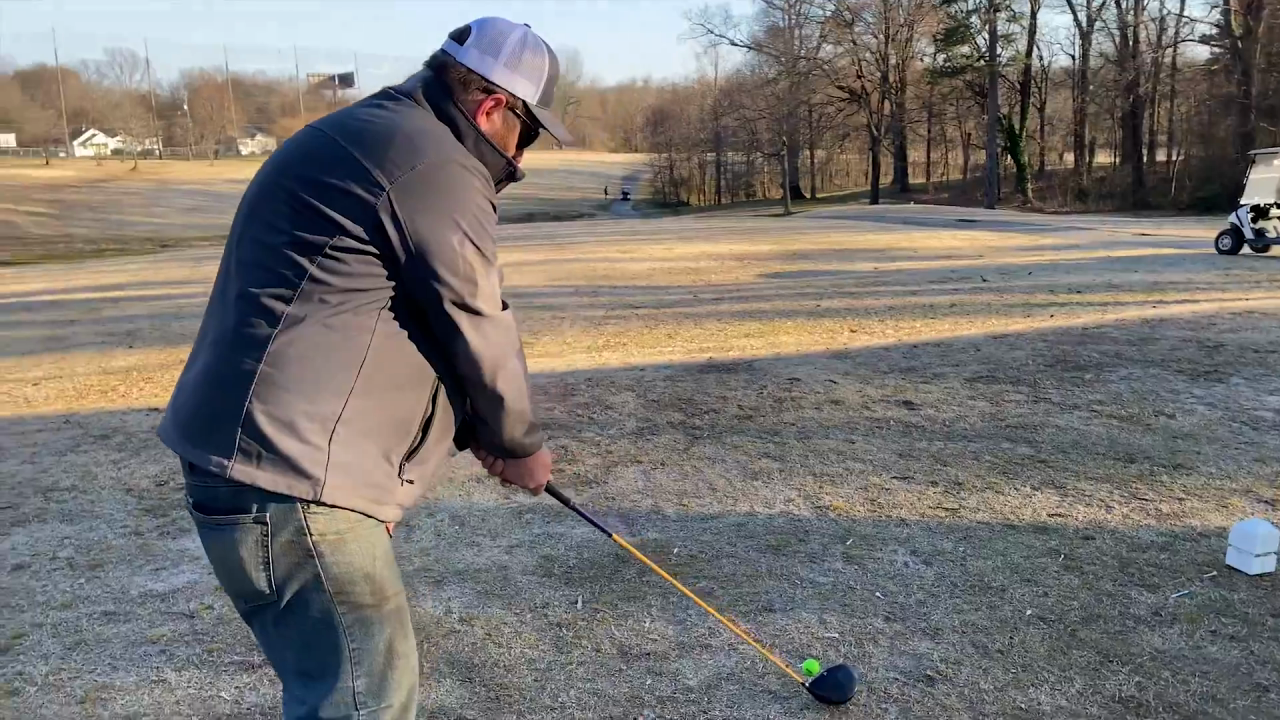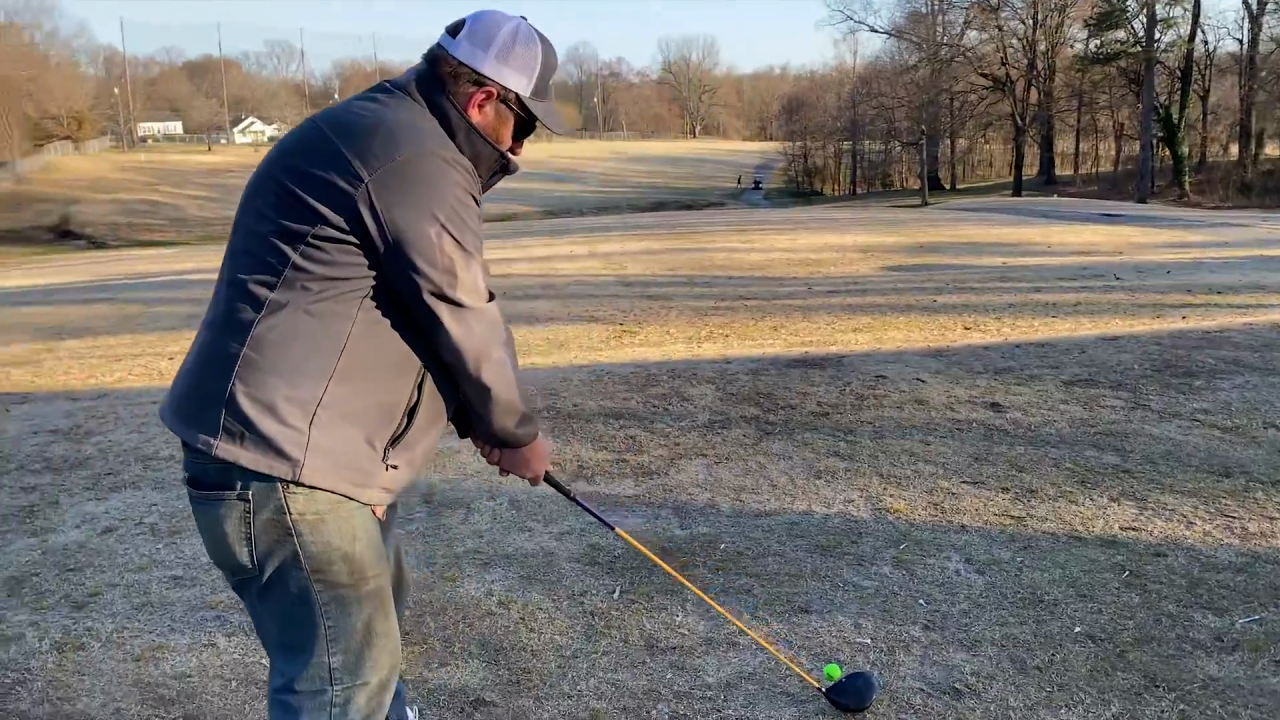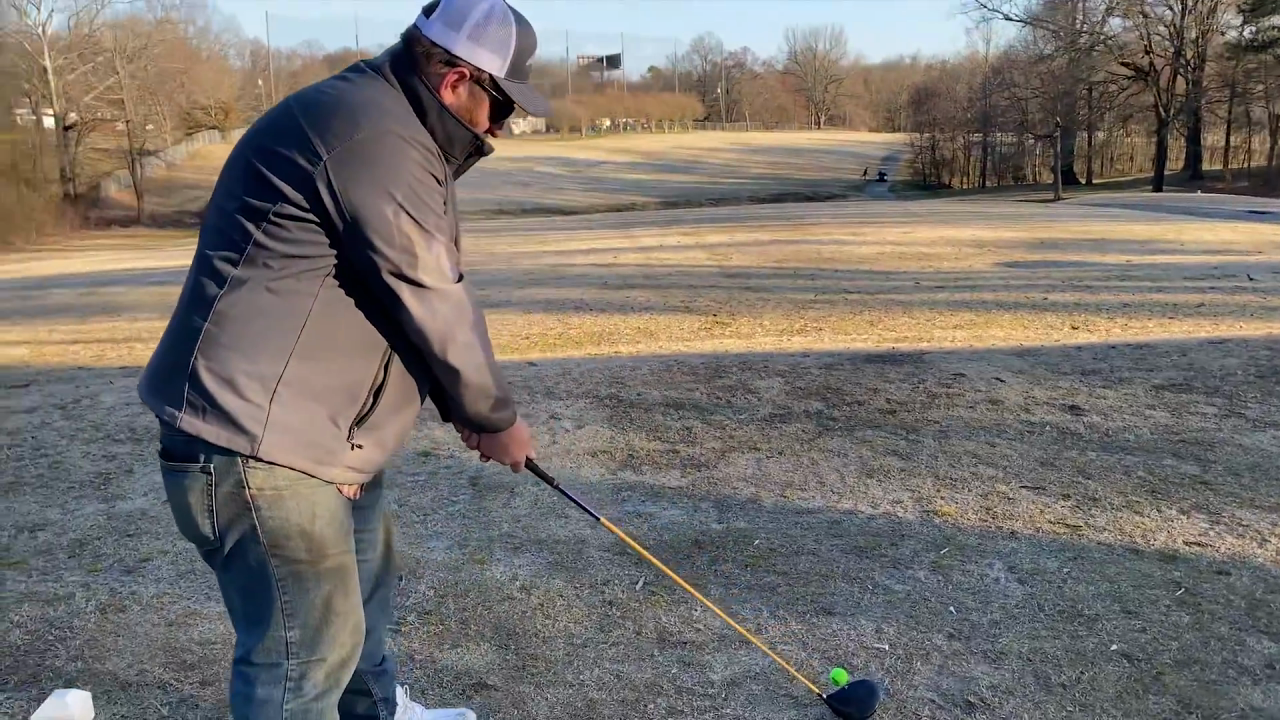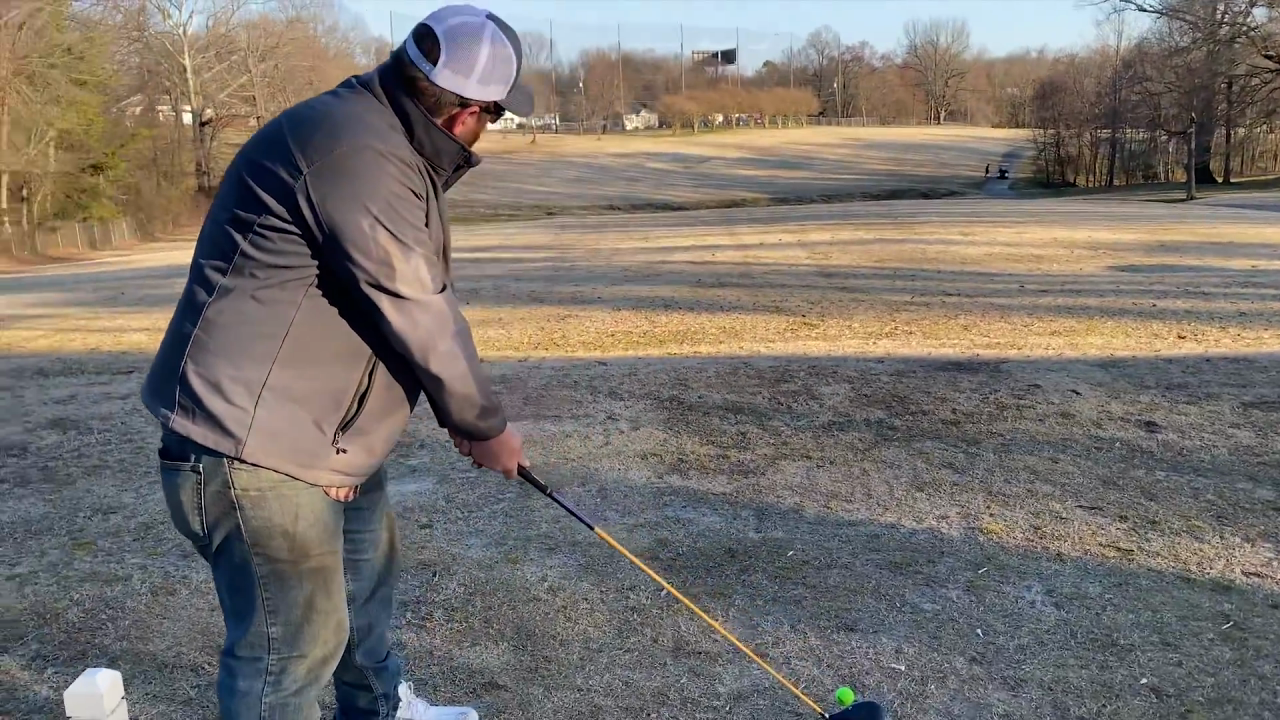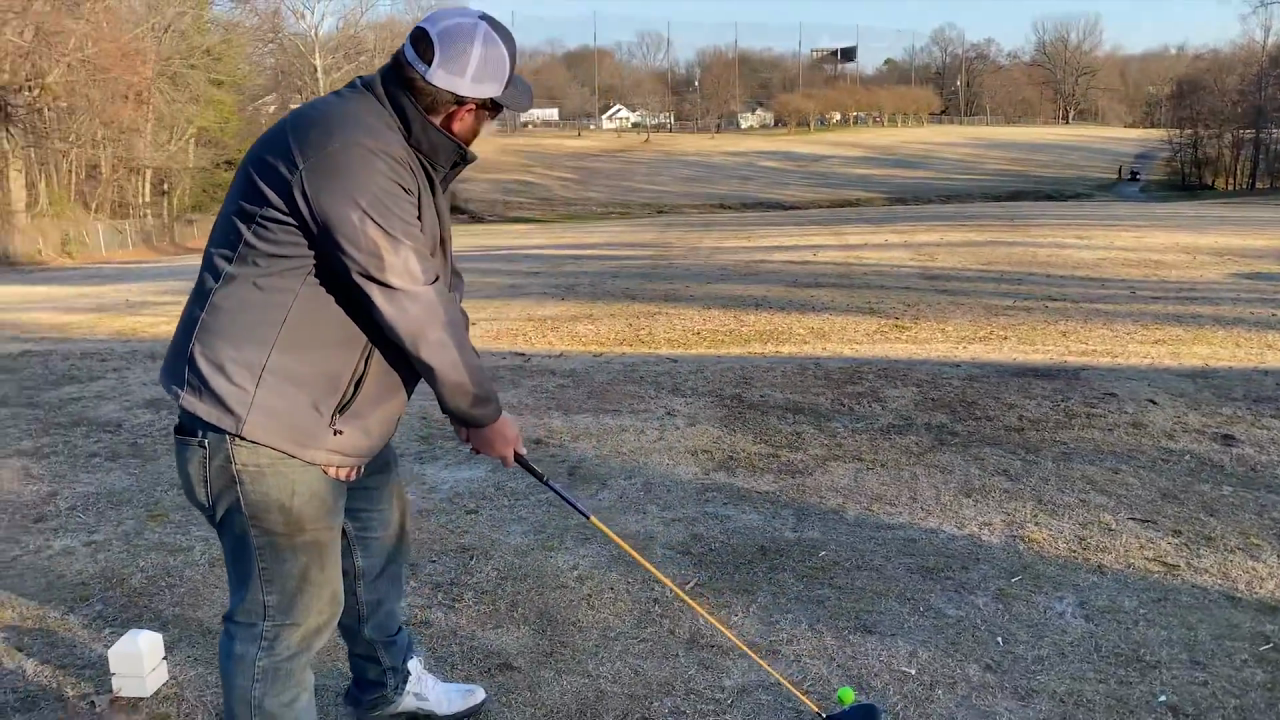
dt=0.5s
person 1, frame 1
right shoulder: (436, 168)
right elbow: (477, 331)
left wrist: (476, 433)
right wrist: (519, 442)
left hip: (269, 454)
right hip: (291, 477)
person 1, frame 2
left shoulder: (379, 130)
right shoulder: (418, 160)
left elbow: (420, 309)
right elbow: (463, 322)
left wrist: (478, 422)
right wrist: (516, 433)
left hip: (292, 441)
right hip: (283, 458)
left knee: (373, 605)
person 1, frame 3
left shoulder: (378, 120)
right shoulder: (378, 139)
left elbow: (421, 295)
right elbow: (433, 306)
left wrist: (461, 407)
right wrist: (495, 417)
left hip: (311, 423)
right hip: (256, 439)
left knee: (359, 580)
right knee: (305, 650)
person 1, frame 4
left shoulder: (387, 142)
right shoulder: (358, 155)
left elbow: (423, 303)
right elbow: (416, 317)
left wrist: (463, 413)
right wrist: (485, 425)
left hip: (323, 428)
right hip: (256, 444)
left knee: (365, 572)
right knee: (291, 647)
person 1, frame 5
left shoulder: (401, 145)
right shoulder: (352, 149)
left elbow: (437, 289)
right elbow: (412, 308)
left wrist: (468, 402)
right wrist: (483, 412)
left hip: (336, 412)
right hip: (264, 424)
left knee: (377, 546)
right knee: (286, 616)
